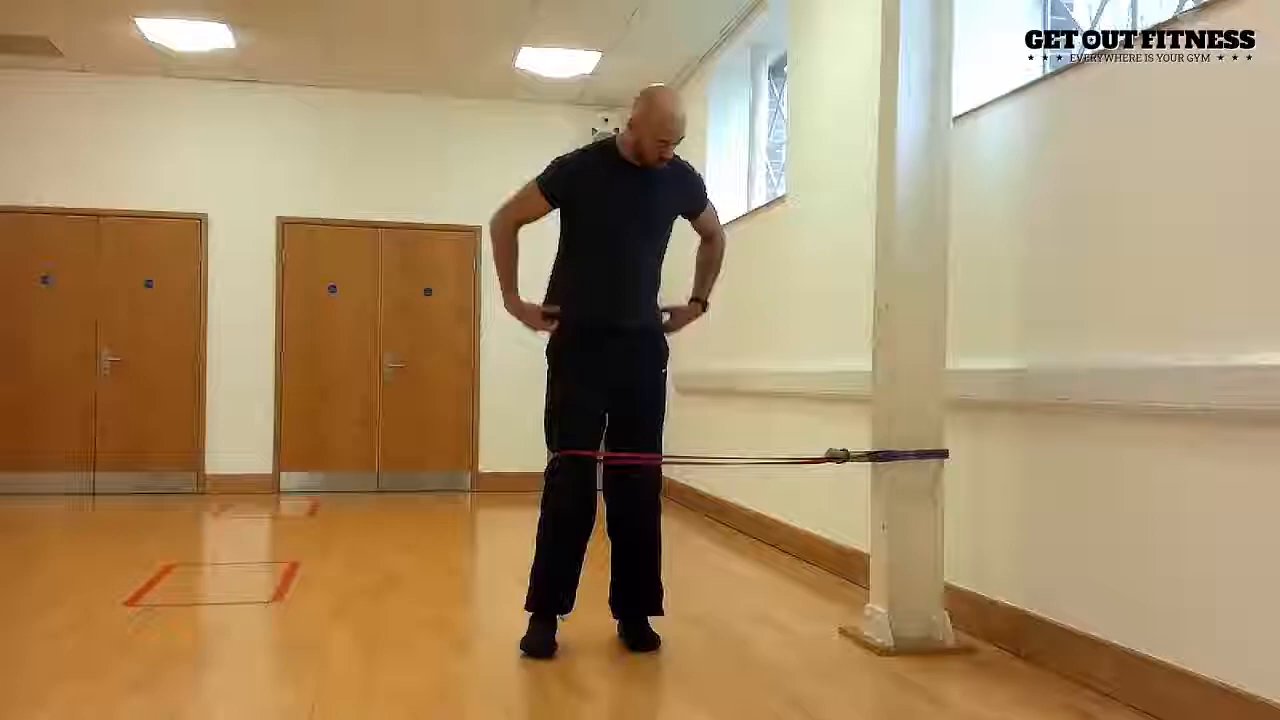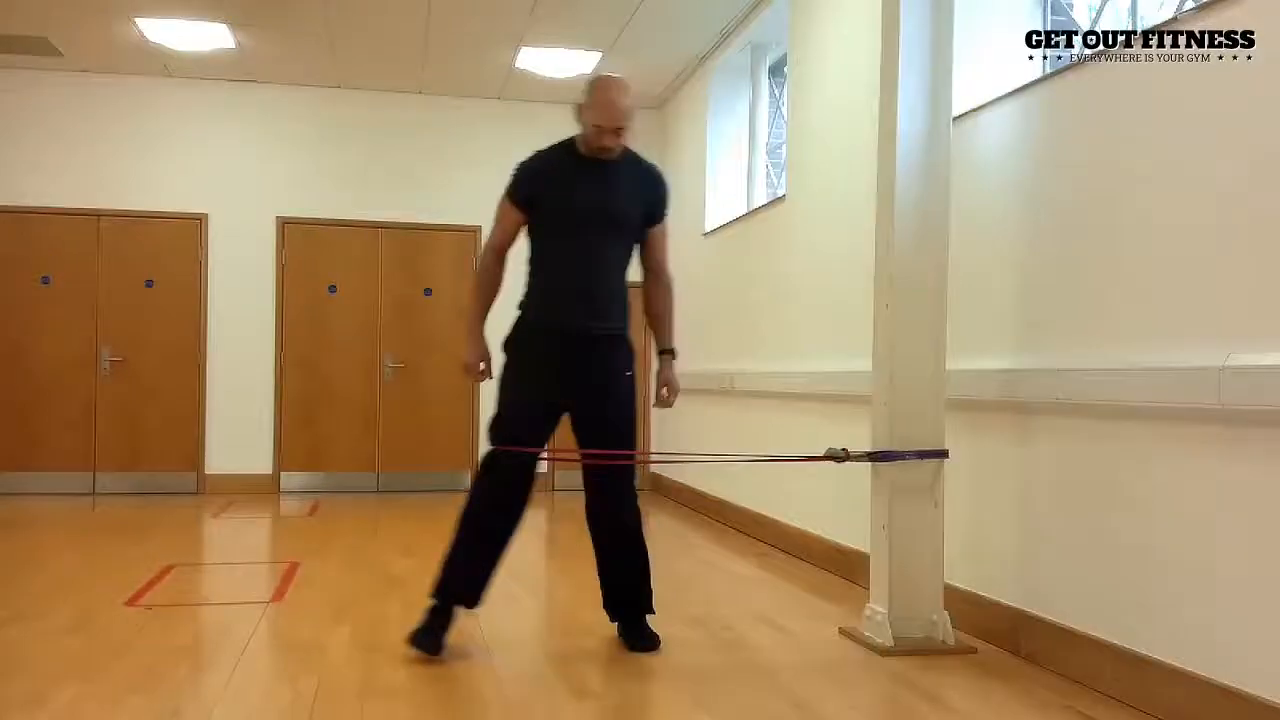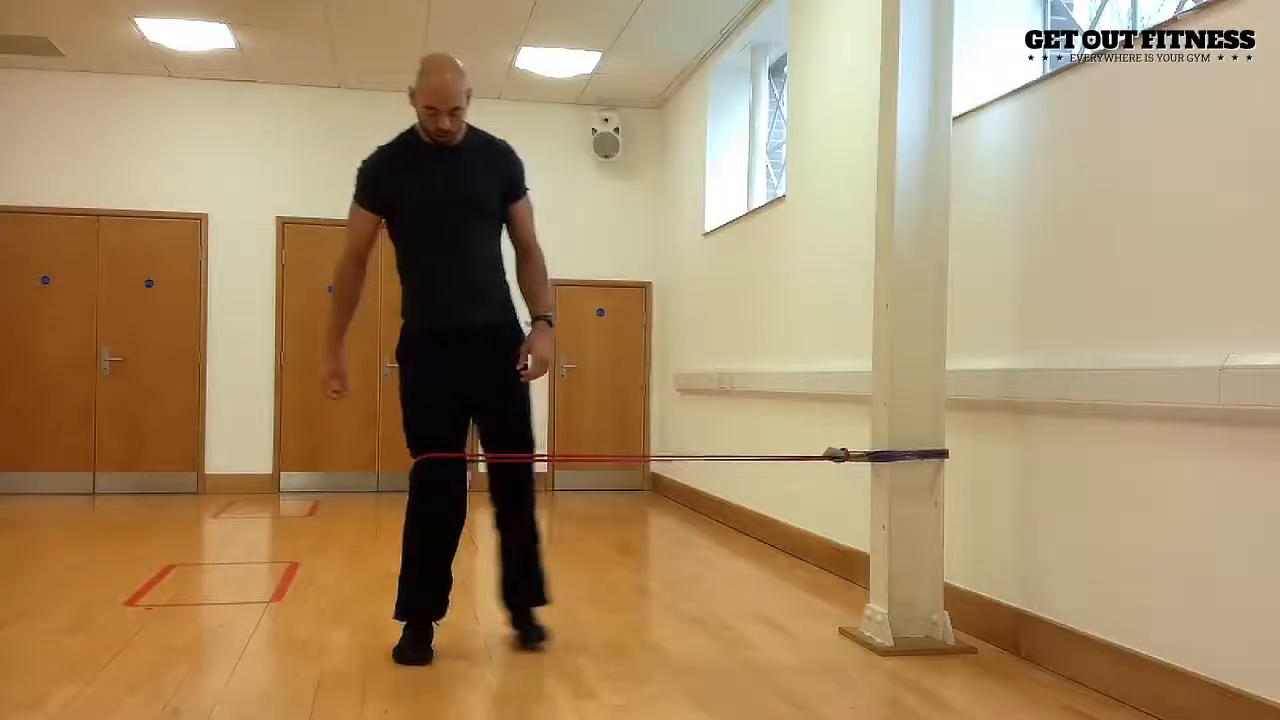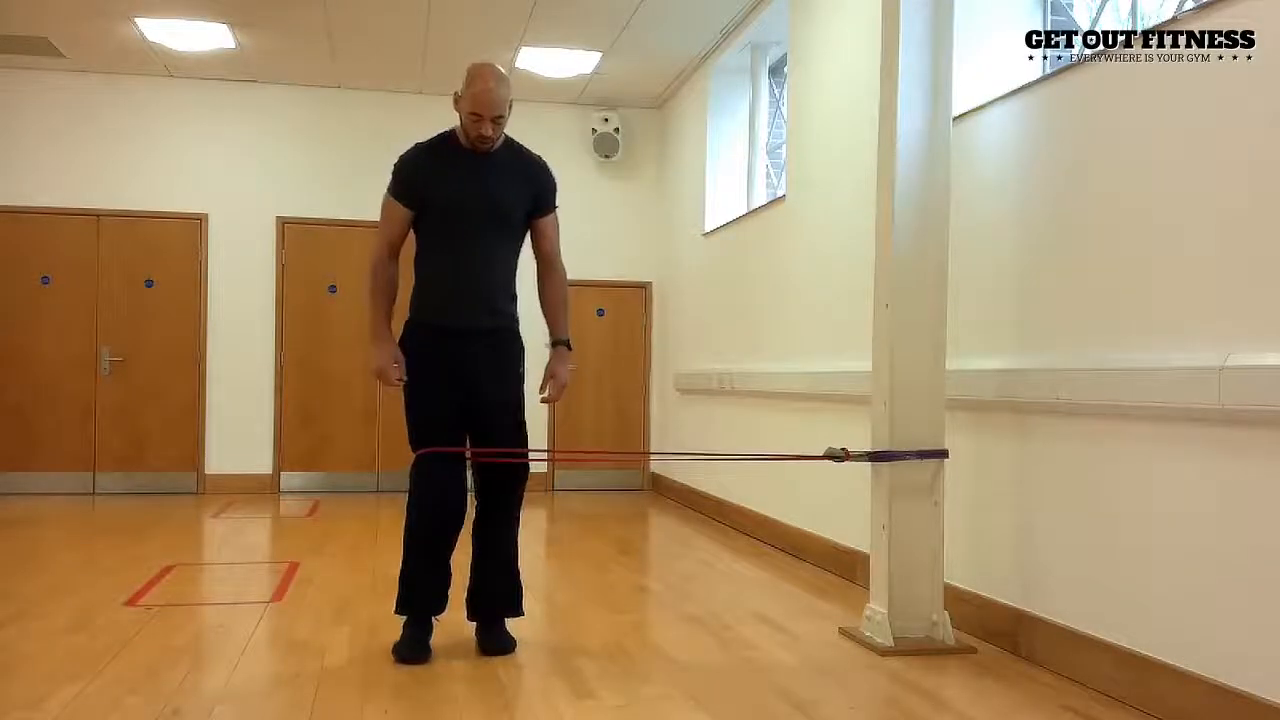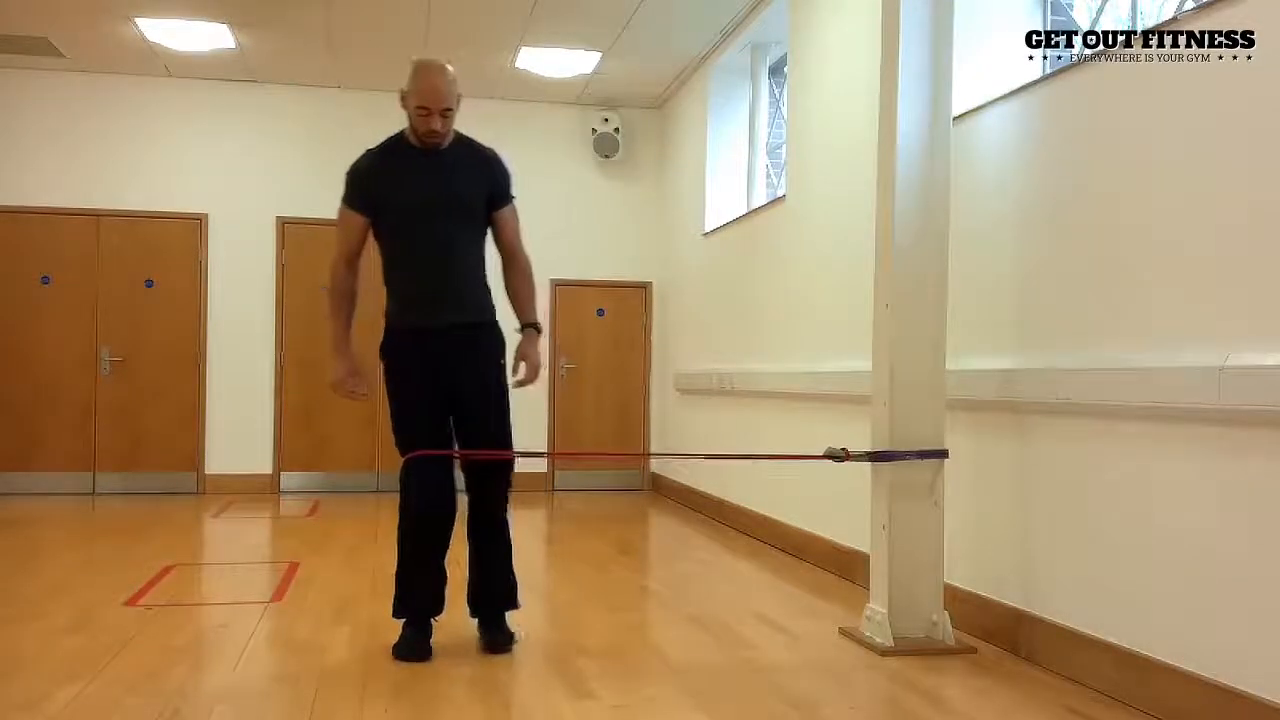
dt=0.7s
person 1, frame 1
left shoulder: (682, 180)
right shoulder: (577, 170)
left elbow: (714, 237)
right elbow: (504, 222)
left wrist: (698, 301)
right wrist: (513, 300)
left hip: (643, 345)
right hip: (578, 342)
left knee: (639, 481)
right knee: (570, 476)
left ankle: (634, 611)
right ankle: (545, 613)
person 1, frame 2
left shoulder: (647, 182)
right shoulder: (540, 172)
left elbow: (657, 275)
right elbow: (495, 251)
left wrist: (665, 354)
right wrist: (473, 334)
left hip: (608, 349)
right hip: (538, 343)
left knee: (614, 483)
right knee: (506, 470)
left ankle: (630, 612)
right ankle: (447, 605)
person 1, frame 3
left shoulder: (500, 159)
right shoulder: (384, 168)
left elbow: (527, 248)
right elbow: (353, 260)
left wrist: (542, 323)
right wrist: (333, 347)
left hip: (497, 338)
right hip: (426, 344)
left knee: (512, 474)
right knee: (435, 482)
left ankle: (523, 602)
right ankle: (419, 618)
person 1, frame 4
left shoulder: (532, 173)
right shoulder: (419, 164)
left elbow: (550, 264)
right elbow: (387, 255)
left wrist: (561, 346)
right wrist: (382, 338)
left hip: (499, 344)
right hip: (430, 343)
left knee: (504, 479)
right knee: (435, 480)
left ankle: (492, 612)
right ankle: (419, 615)
person 1, frame 5
left shoulder: (485, 165)
right shoulder: (372, 171)
left elbow: (514, 255)
right elbow: (346, 263)
left wrist: (530, 331)
right wrist: (342, 350)
left hip: (477, 339)
right hip: (409, 345)
left knee: (491, 475)
right knee: (426, 483)
left ankle: (493, 611)
right ankle: (417, 617)
